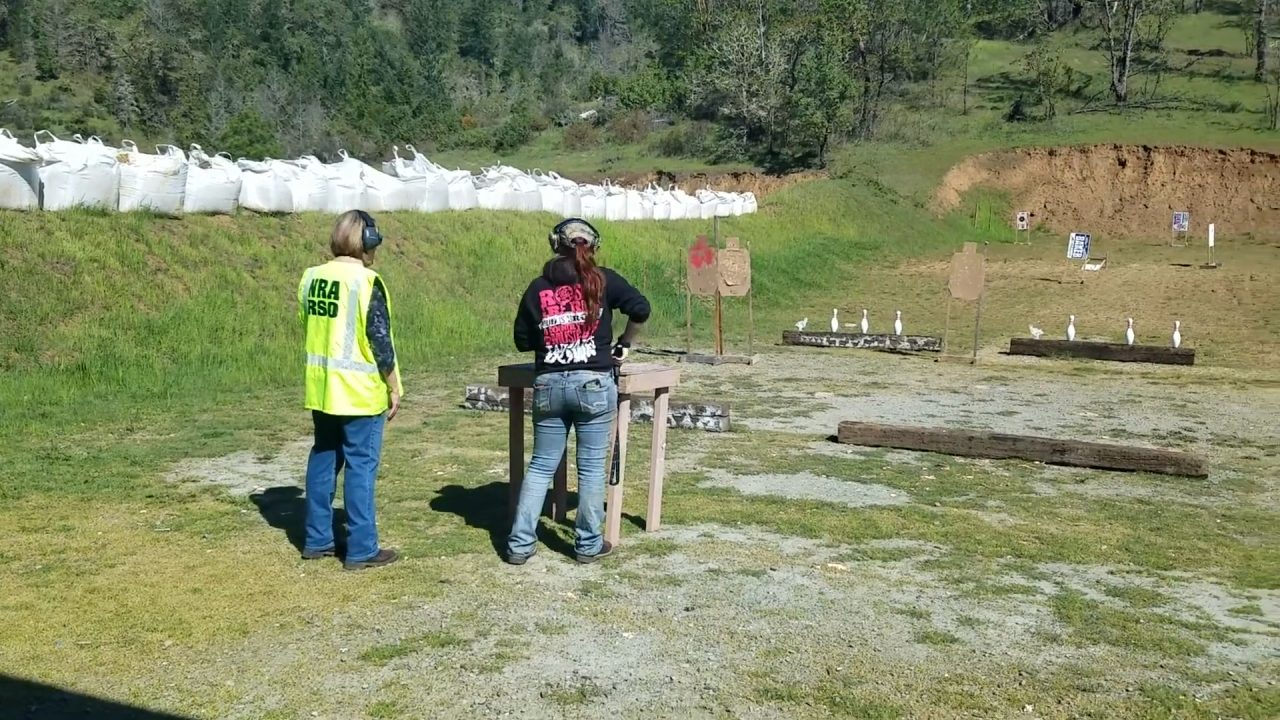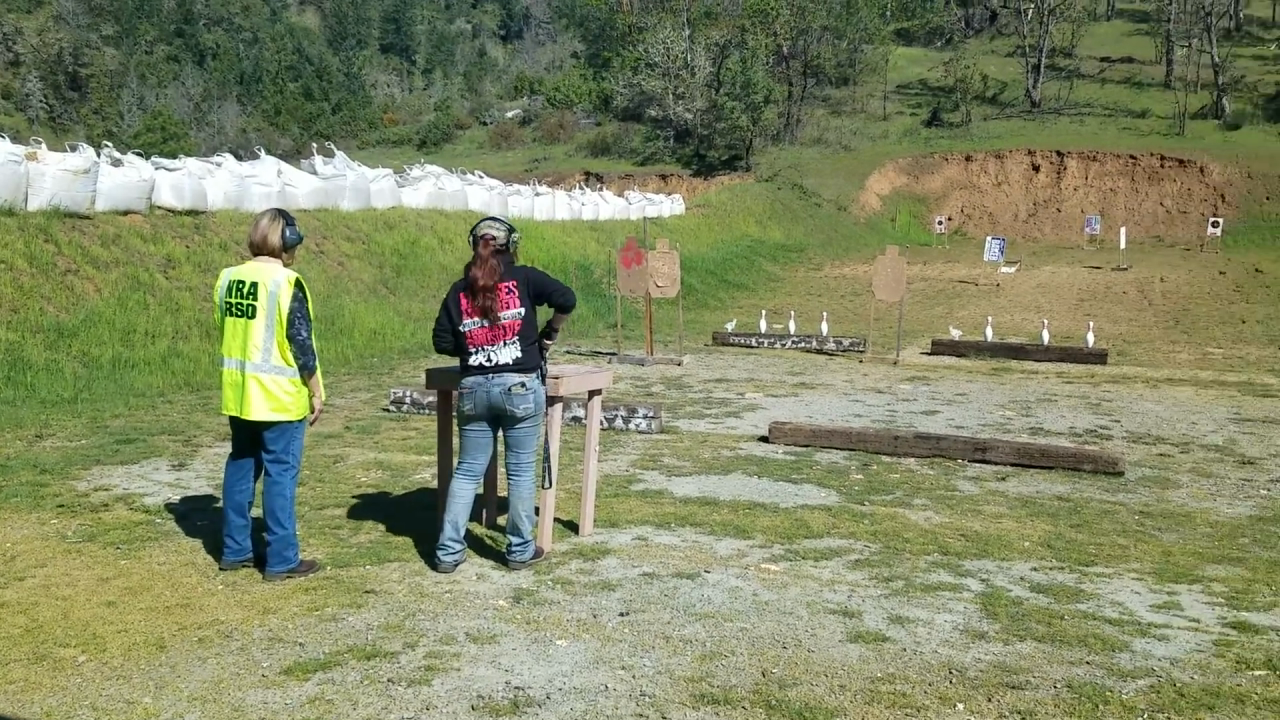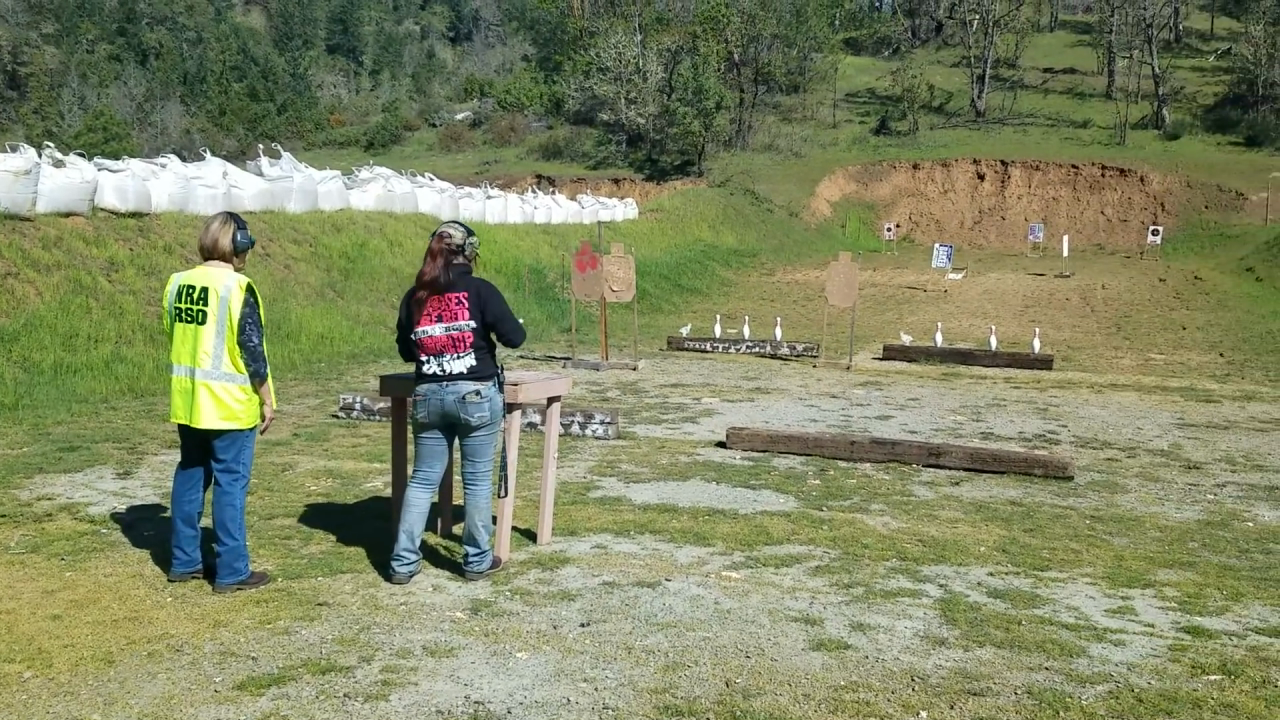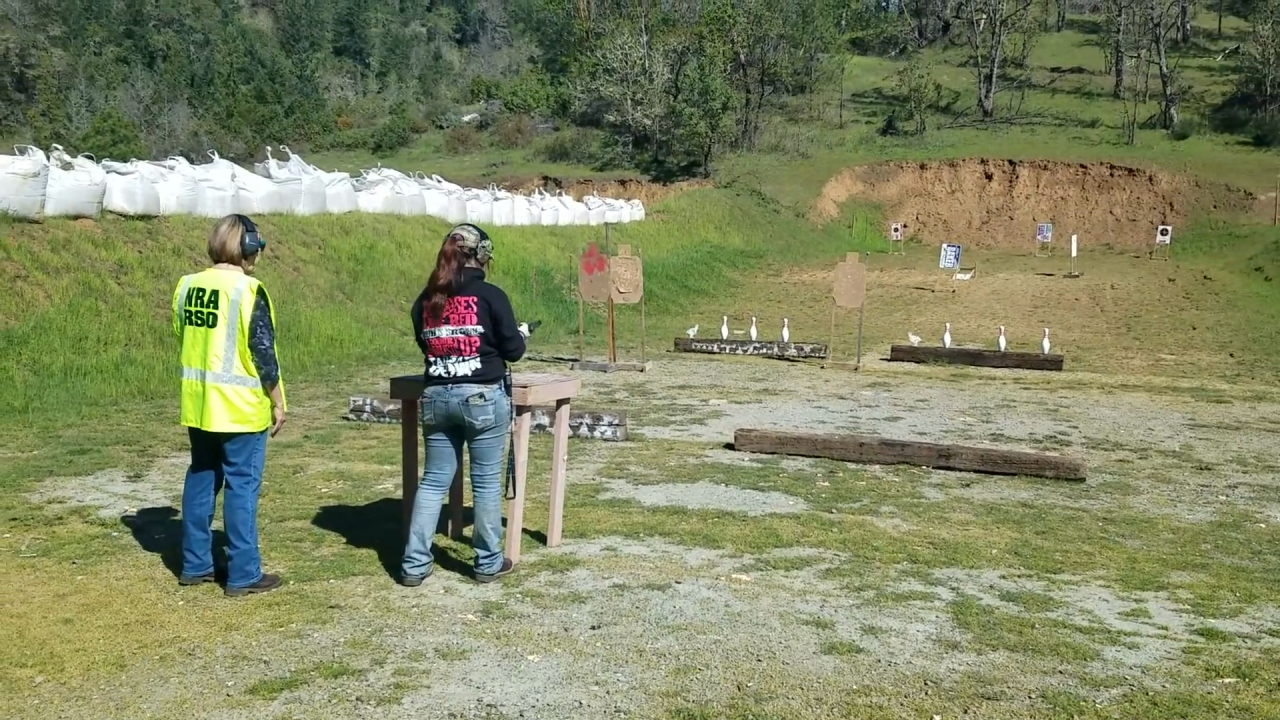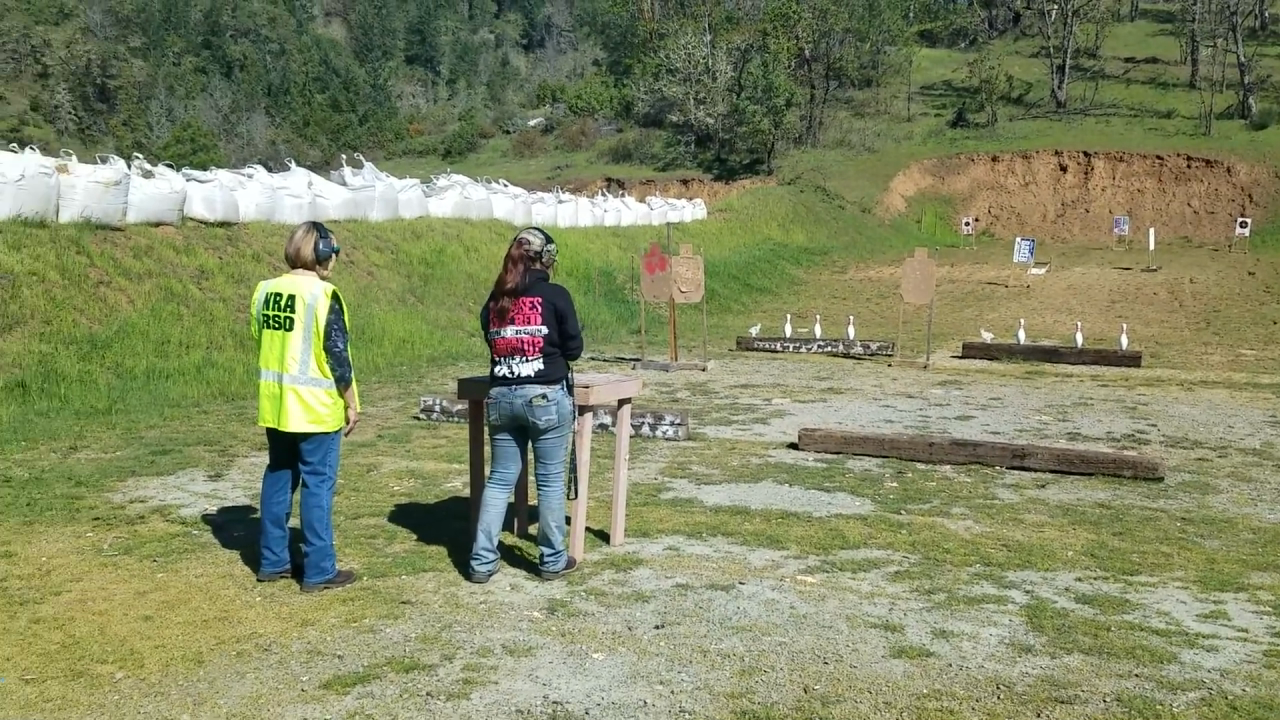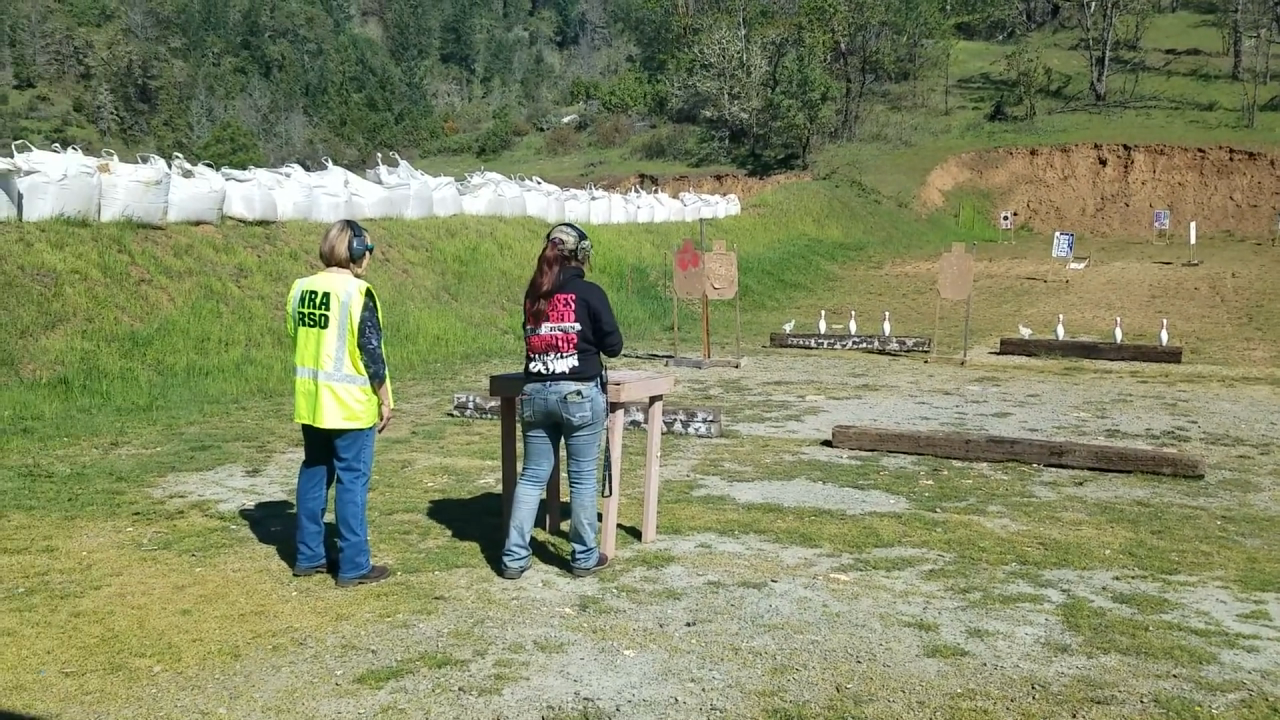
dt=0.3s
person 1, frame 1
left shoulder: (311, 278)
right shoulder: (366, 281)
left elbow: (310, 329)
right elbow: (380, 341)
right wrist: (393, 388)
left hip: (322, 388)
right hip: (359, 392)
left knee: (323, 460)
right knee: (360, 466)
left ankle: (317, 539)
right ankle: (361, 549)
person 1, frame 2
left shoulder: (228, 278)
right shoulder: (286, 282)
left elbow: (226, 333)
right elbow: (301, 344)
right wrist: (315, 392)
left hip: (239, 393)
right hip: (279, 397)
left knee: (240, 467)
right knee: (280, 474)
left ankle: (234, 550)
right ankle: (281, 560)
person 1, frame 3
left shoulder: (177, 283)
right shoulder: (238, 287)
left elbow: (174, 338)
right elbow: (253, 350)
right wrist: (267, 400)
left hip: (187, 401)
right hip: (229, 404)
left knee: (190, 477)
right knee: (230, 484)
left ankle: (184, 561)
right ankle: (231, 571)
person 1, frame 4
left shoulder: (187, 286)
right shoulder: (248, 290)
left elbow: (183, 340)
right elbow: (264, 353)
right wrist: (277, 403)
left hip: (198, 404)
right hip: (240, 407)
left knee: (201, 480)
right knee: (242, 487)
left ankle: (195, 564)
right ankle: (243, 574)
person 1, frame 5
left shoulder: (265, 291)
right shoulder: (323, 295)
left elbow: (262, 344)
right elbow: (338, 356)
right wrist: (351, 403)
left hip: (275, 406)
right hip: (316, 409)
left knee: (278, 479)
right knee: (317, 485)
left ankle: (272, 561)
right ankle: (319, 570)
person 1, frame 6
left shoulder: (300, 289)
right shoulder: (357, 293)
left elbow: (297, 342)
right elbow: (371, 353)
right wrist: (384, 399)
left hip: (311, 402)
right hip: (350, 405)
left knee: (313, 474)
right knee: (352, 481)
left ankle: (308, 556)
right ankle: (354, 565)
person 2, frame 1
left shoulder: (537, 288)
right shoulder: (603, 279)
left elbow: (522, 339)
right elbow: (641, 308)
right wrist: (623, 343)
left hip: (549, 385)
right hip: (594, 384)
left knee: (541, 465)
right knee: (592, 466)
left ankle: (519, 543)
right ankle: (589, 544)
person 2, frame 2
left shoulder: (459, 290)
right shoulder: (524, 278)
left elbow: (442, 342)
right elbow: (566, 299)
right wrist: (550, 331)
left hip: (474, 388)
right hip: (521, 386)
left knee: (467, 471)
right knee: (521, 471)
left ankle: (448, 551)
right ankle: (520, 550)
person 2, frame 3
left shoulder: (414, 296)
right shoulder: (479, 289)
left elbow: (406, 350)
right elbow: (512, 337)
right wrist: (516, 326)
left hip: (429, 395)
right hip: (476, 394)
left knee: (423, 478)
right knee: (477, 479)
left ankle: (403, 562)
right ankle: (477, 560)
person 2, frame 4
left shoulder: (426, 299)
right shoulder: (490, 295)
right elbow: (513, 350)
right wrist: (521, 334)
left hip: (437, 397)
right hip: (483, 397)
left knee: (433, 480)
right knee: (486, 482)
left ankle: (414, 564)
right ankle: (488, 562)
person 2, frame 5
left shoulder: (495, 299)
right shoulder: (555, 295)
right elbow: (574, 349)
left hip: (501, 397)
right hip: (547, 397)
left knee: (500, 479)
right knee: (550, 480)
left ankle: (482, 561)
right ankle: (553, 560)
person 2, frame 6
left shoulder: (533, 296)
right shoulder: (589, 292)
right elbow: (613, 346)
left hip: (535, 394)
right hip: (580, 394)
left knee: (532, 476)
right knee: (582, 477)
left ankle: (514, 557)
right ankle: (584, 557)
